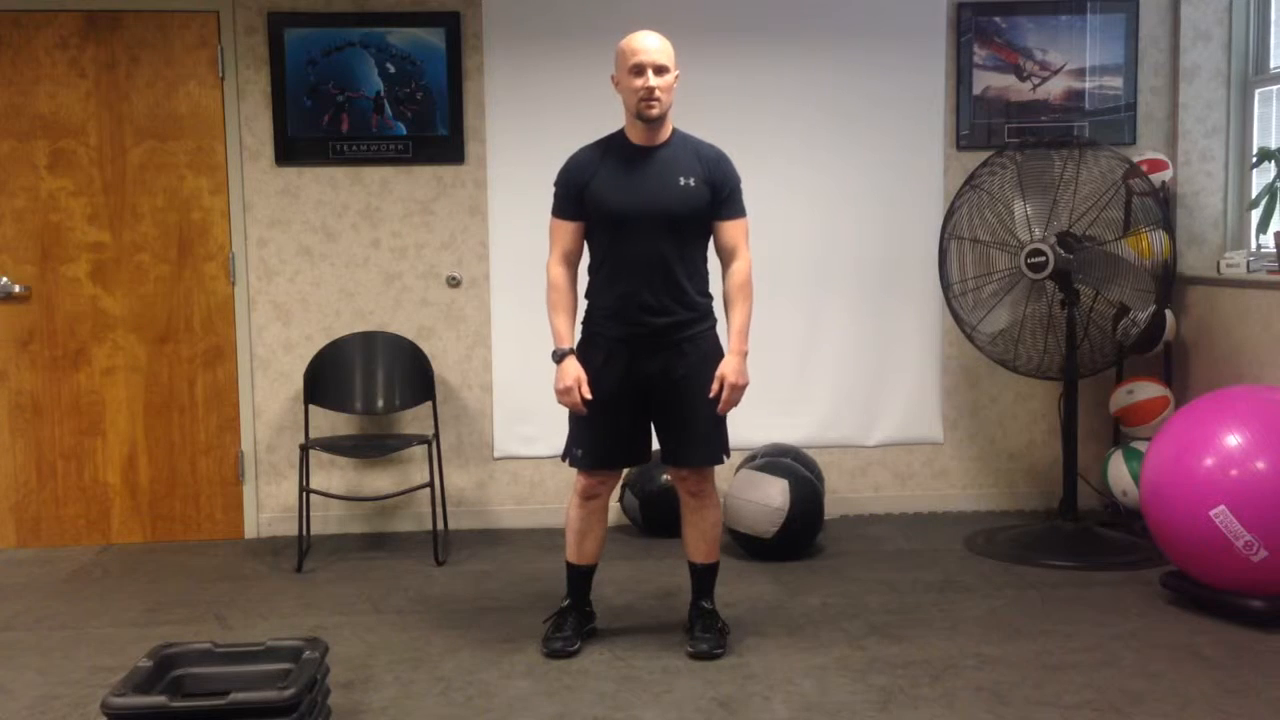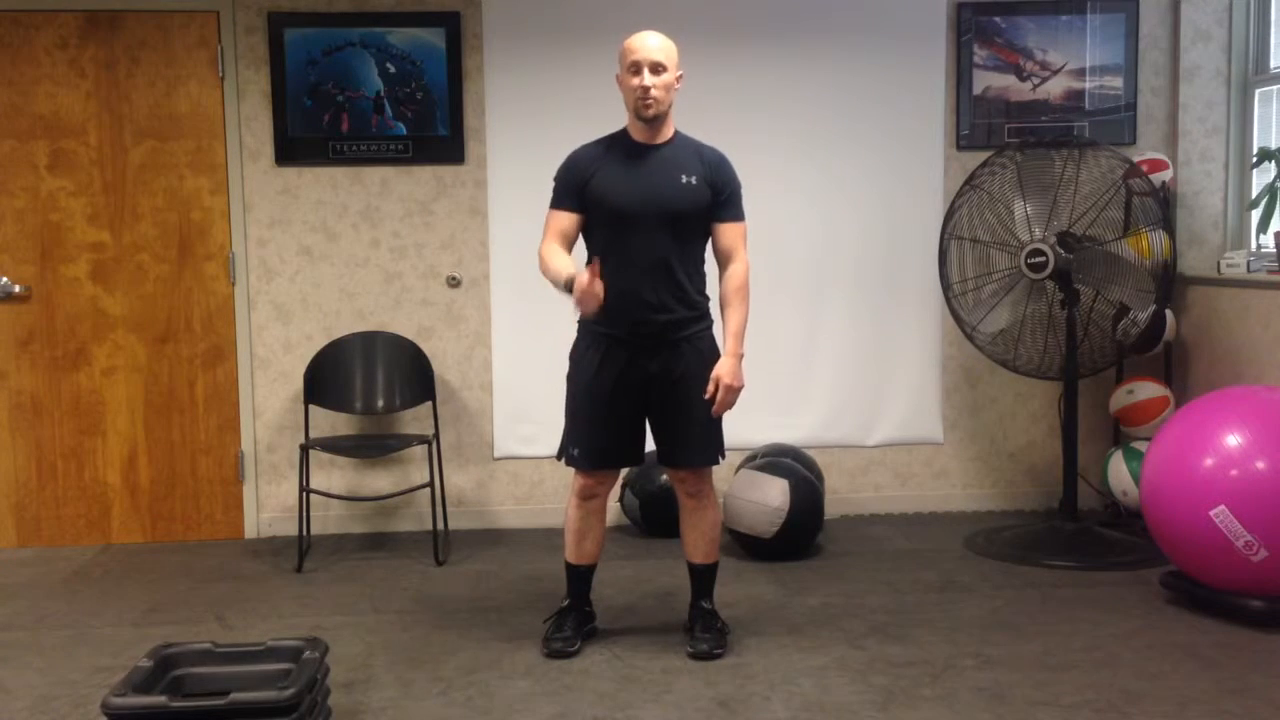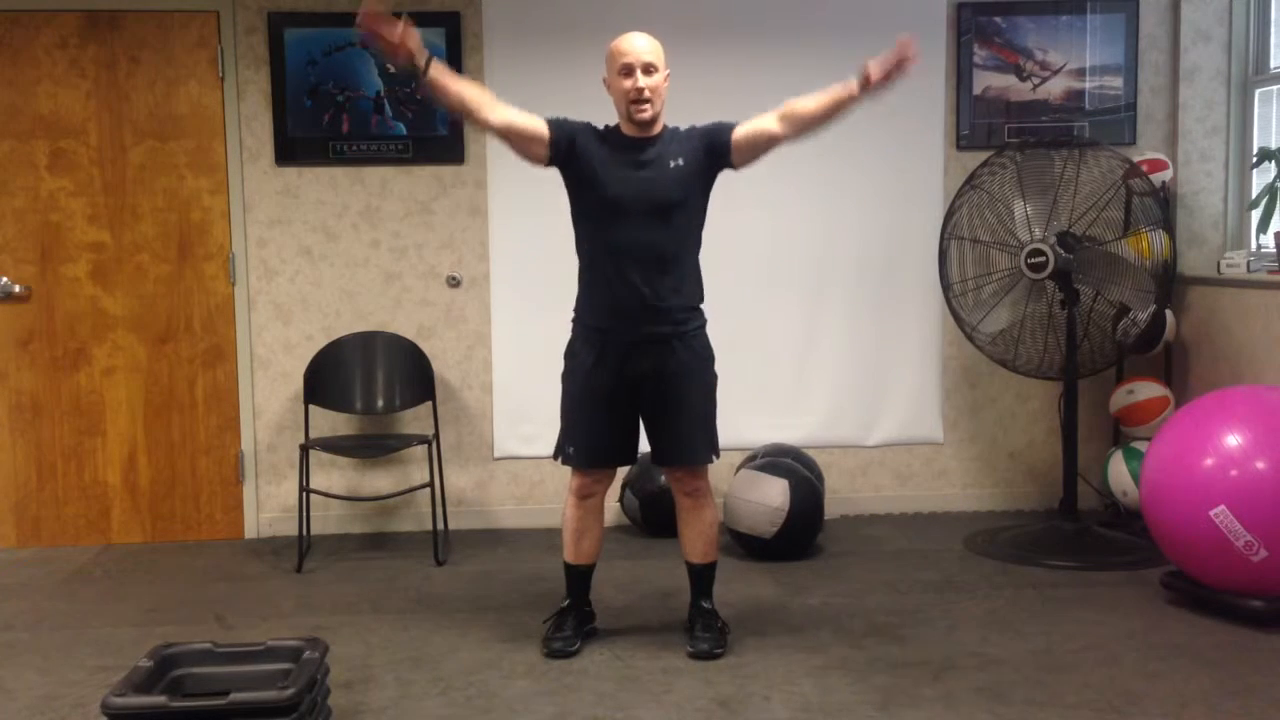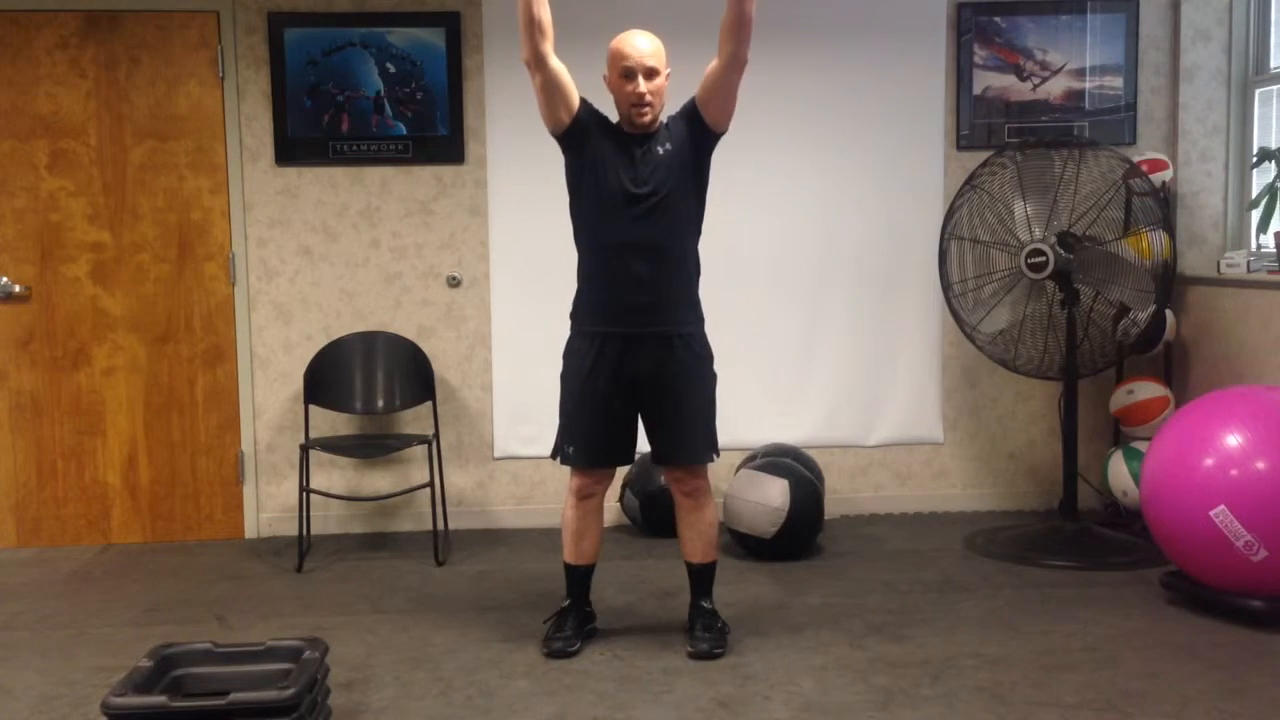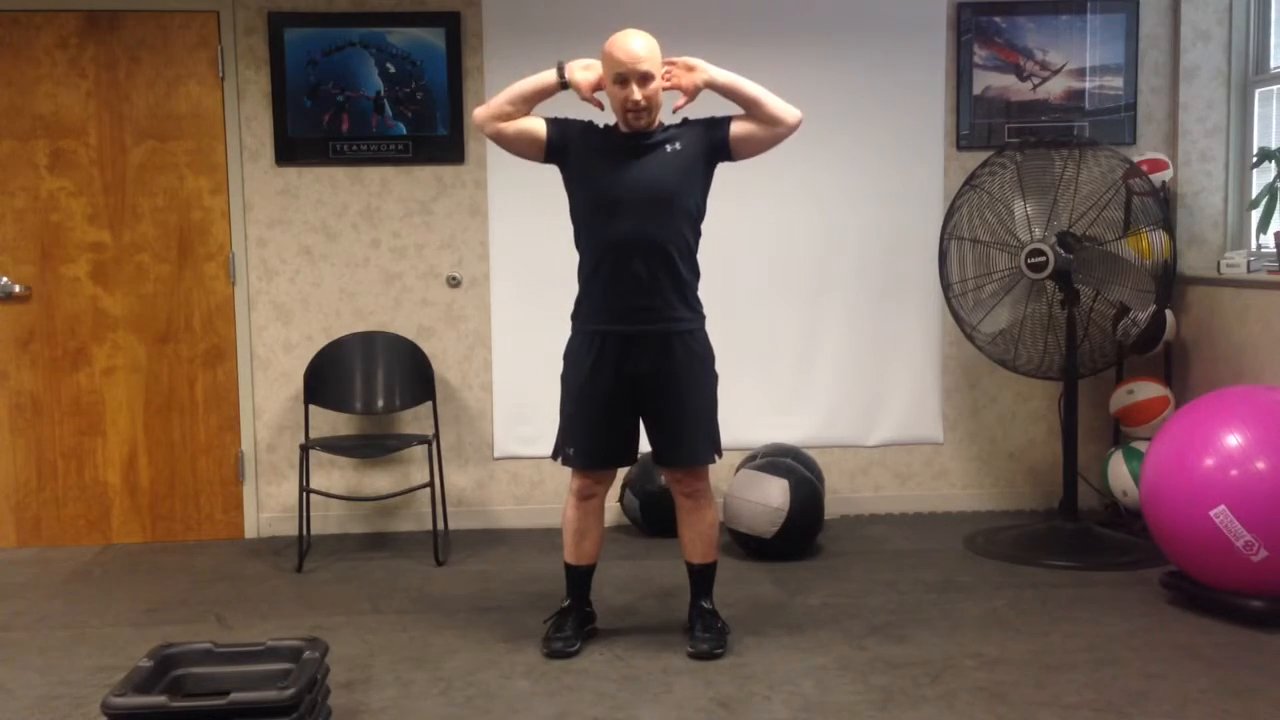
dt=1s
person 1, frame 1
left shoulder: (709, 164)
right shoulder: (584, 168)
left elbow: (736, 260)
right elbow: (561, 263)
left wrist: (736, 350)
right wrist: (564, 353)
left hip: (689, 347)
right hip: (607, 349)
left knee: (696, 480)
right knee: (592, 481)
left ankle: (703, 608)
right ankle: (576, 607)
person 1, frame 2
left shoulder: (711, 166)
right shoulder: (586, 164)
left elbow: (734, 262)
right elbow: (550, 247)
left wrist: (732, 352)
right wrist: (570, 279)
left hip: (687, 348)
right hip: (605, 347)
left knee: (695, 481)
right knee: (590, 481)
left ankle: (703, 609)
right ankle: (576, 607)
person 1, frame 3
left shoulder: (700, 147)
right shoulder: (579, 147)
left elbow: (782, 122)
right elbow: (492, 113)
left wrist: (858, 87)
right wrist: (420, 64)
left hip: (679, 345)
right hip: (599, 346)
left knee: (691, 480)
right knee: (586, 482)
left ankle: (703, 609)
right ankle: (575, 608)
person 1, frame 4
left shoulder: (692, 135)
right shoulder: (584, 136)
left elbow: (733, 56)
right elbow: (539, 57)
left hip: (678, 341)
right hip: (598, 342)
left knee: (691, 480)
right knee: (586, 481)
left ankle: (703, 608)
right ankle: (576, 608)
person 1, frame 5
left shoulder: (696, 141)
right shoulder: (576, 143)
left elbow: (785, 119)
right elbow: (490, 118)
left wrist: (712, 77)
right wrist: (561, 76)
left hip: (679, 340)
right hip: (598, 342)
left knee: (691, 479)
right knee: (588, 481)
left ankle: (703, 607)
right ankle: (576, 607)
